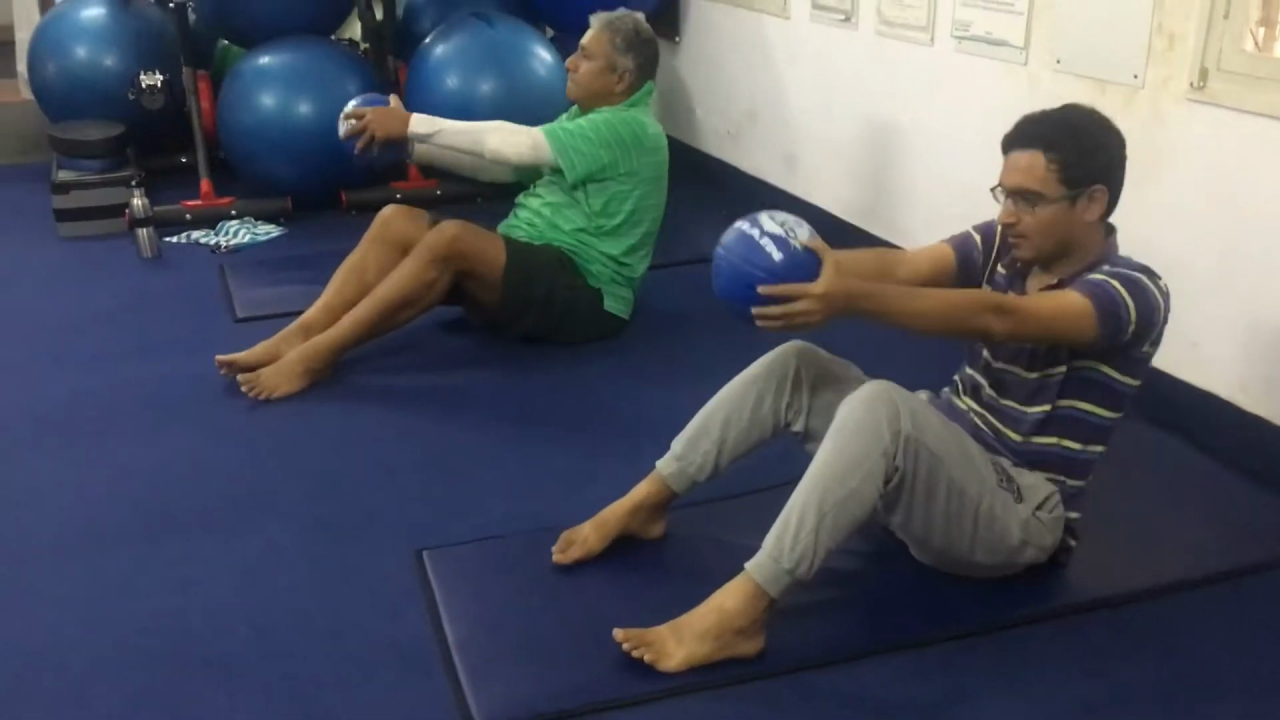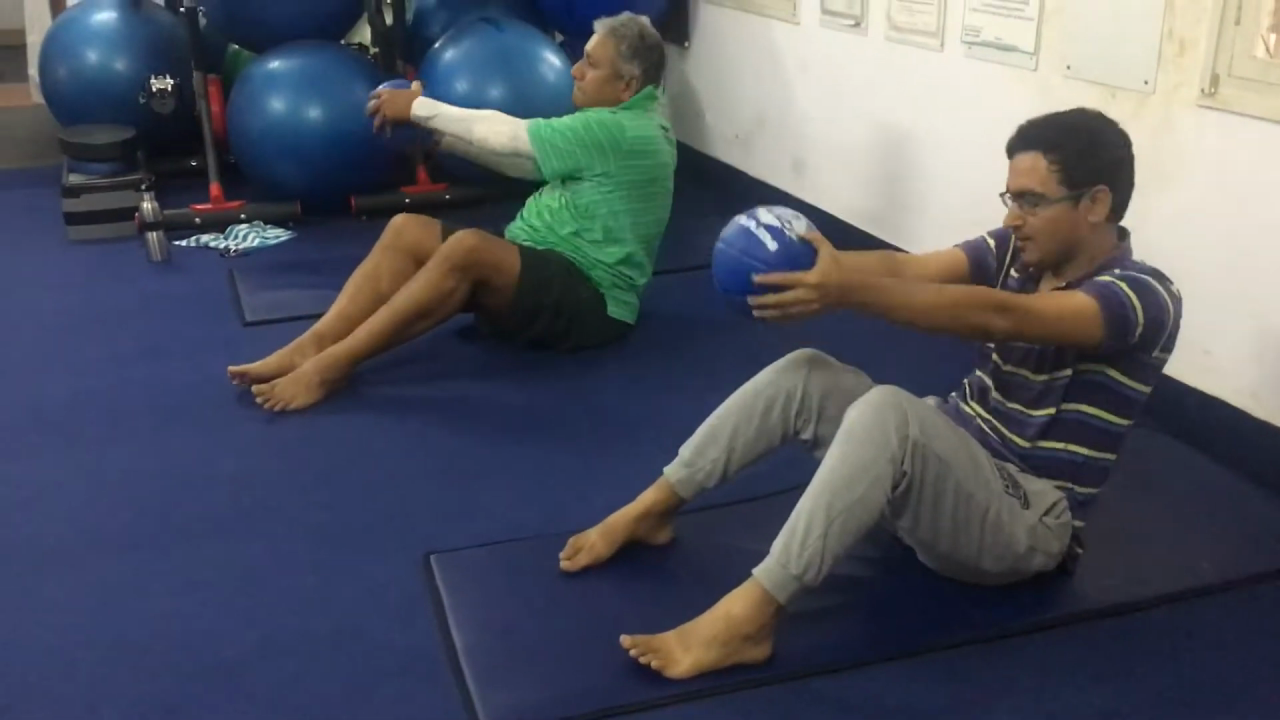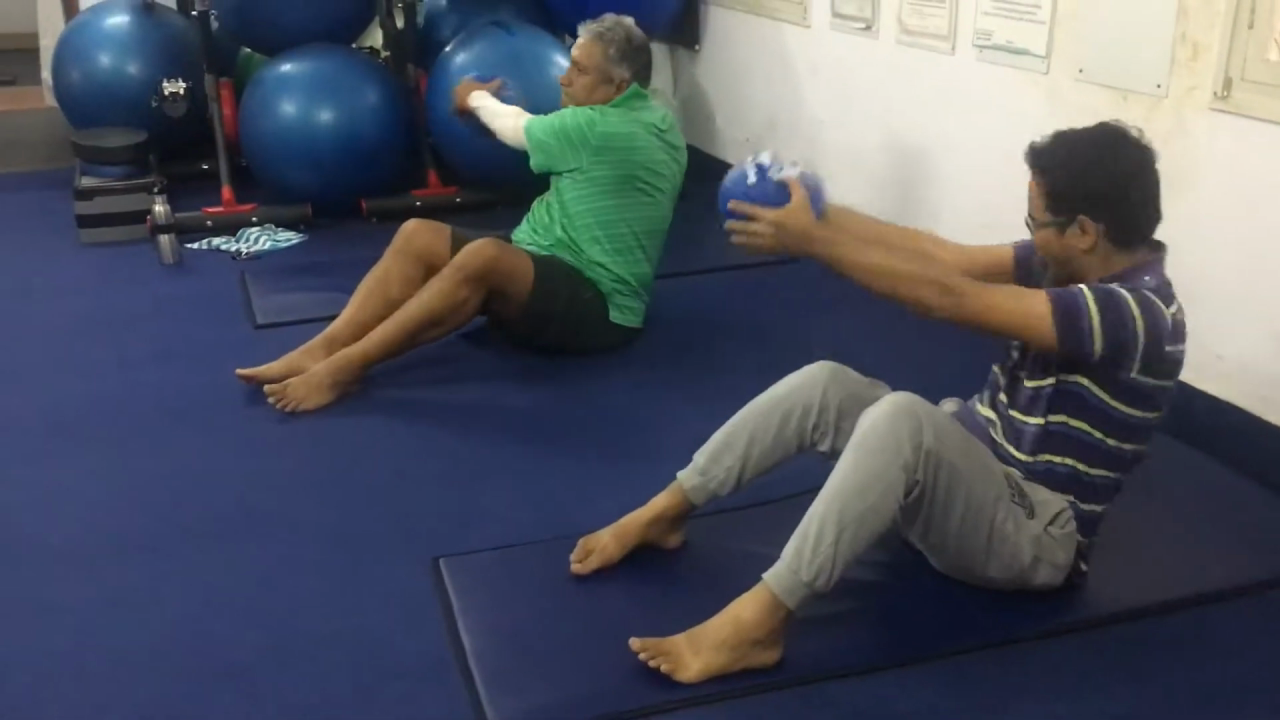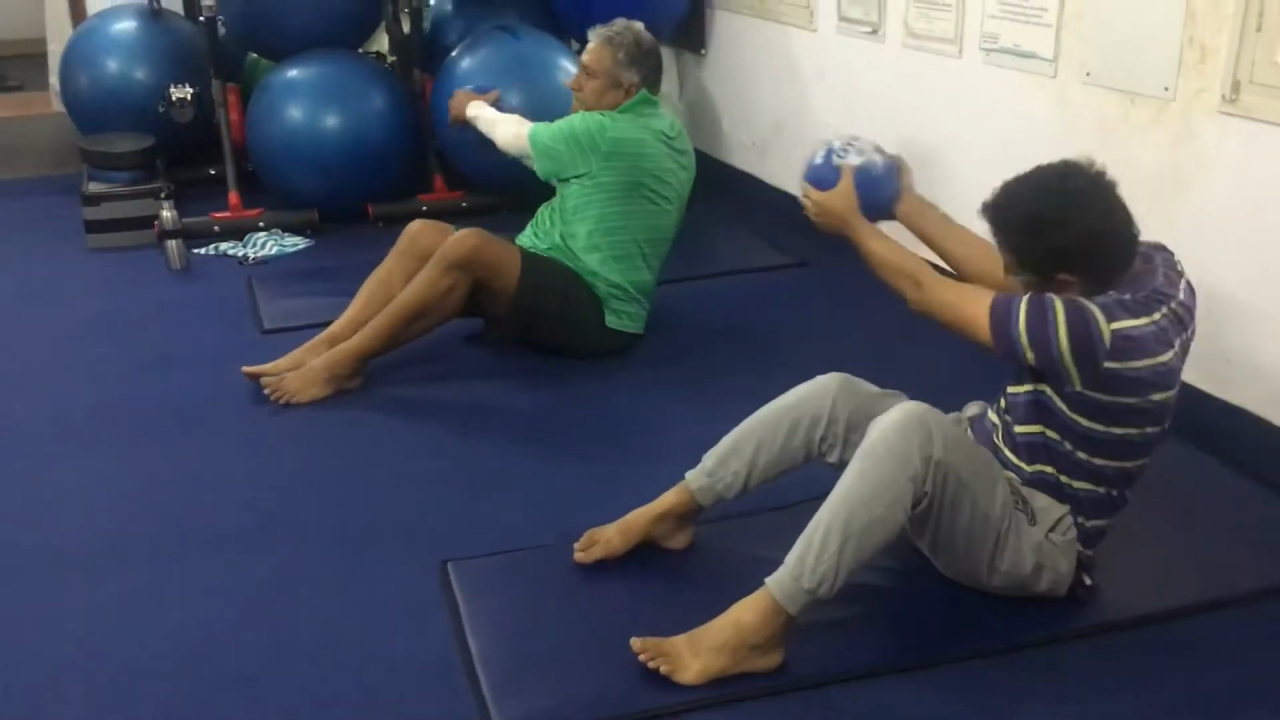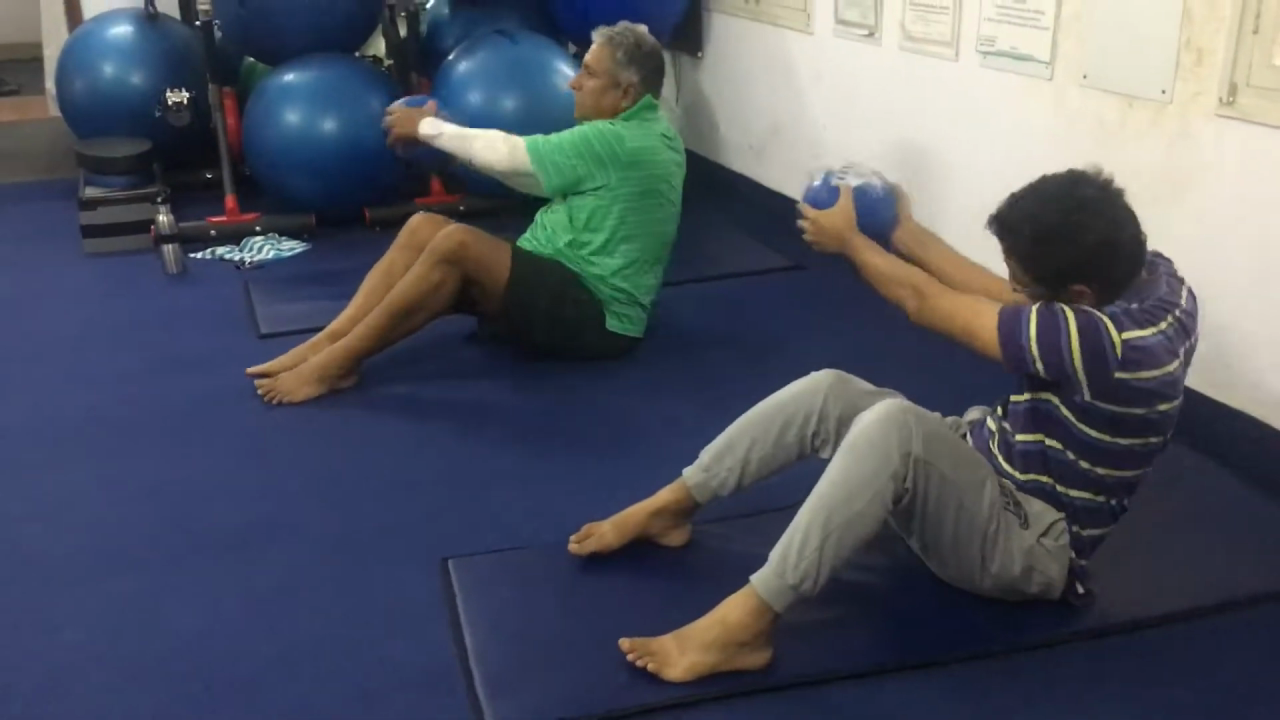
dt=0.2s
person 1, frame 1
left shoulder: (1136, 297)
right shoulder: (1005, 244)
left elbow: (996, 317)
right elbow: (902, 267)
left wrist: (850, 298)
right wrist: (813, 265)
left hip: (1014, 513)
right hip: (944, 450)
left knee: (878, 408)
right knee: (794, 364)
left ankle: (740, 611)
right ankle: (643, 504)
person 1, frame 2
left shoulder: (1145, 299)
right shoulder: (1018, 250)
left elbow: (997, 317)
right elbow: (911, 270)
left wrist: (850, 291)
right wrist: (820, 266)
left hip: (1022, 521)
right hip: (949, 455)
left knee: (885, 412)
right knee: (804, 372)
left ankle: (747, 618)
right ankle: (649, 510)
person 1, frame 3
left shoulder: (1135, 315)
right shoulder: (1076, 262)
left elbow: (947, 297)
right elbow: (950, 257)
left wrist: (810, 237)
right wrist: (823, 217)
left hip: (1030, 534)
right hip: (968, 464)
left knee: (900, 418)
right knee: (824, 384)
left ankle: (756, 622)
right ankle: (661, 514)
person 1, frame 4
left shoulder: (1087, 329)
right shoulder: (1149, 265)
left elbow: (927, 291)
right elbow: (1010, 283)
left wrist: (851, 223)
right wrist: (907, 206)
left hip: (1037, 542)
left knee: (910, 427)
right knee: (835, 396)
left ankle: (758, 626)
right ankle: (671, 511)
person 1, frame 5
left shoulder: (1095, 340)
right shoulder: (1151, 275)
left elbow: (929, 303)
right elbow: (1013, 304)
left wrist: (848, 238)
right wrist: (903, 231)
left hip: (1031, 545)
left knee: (892, 423)
right knee: (828, 391)
left ankle: (744, 625)
right ankle: (666, 509)
person 2, frame 1
left shoulder: (625, 130)
right shoulder: (591, 117)
left elbow: (515, 146)
right elbow: (507, 166)
left wrist: (413, 125)
right wrist: (411, 145)
left hip: (581, 296)
right hip: (532, 261)
left knee: (451, 239)
right knee: (395, 222)
left ankle: (317, 356)
right ankle: (299, 336)
person 2, frame 2
left shoulder: (617, 131)
right shoulder: (617, 121)
left elbow: (508, 136)
right elbow: (532, 162)
left wrist: (418, 108)
right wrist: (440, 135)
left hip: (587, 302)
left knee: (468, 248)
right knee: (407, 231)
left ankle: (332, 365)
right ankle: (313, 346)
person 2, frame 3
left shoulder: (594, 127)
right shoulder: (656, 122)
left elbow: (517, 129)
left wrist: (476, 100)
left hip: (594, 307)
left knee: (483, 258)
right knee: (418, 237)
left ankle: (345, 367)
right ankle: (324, 349)
person 2, frame 4
left shoulder: (602, 134)
right shoulder: (667, 131)
left elbow: (518, 139)
left wrist: (474, 109)
left hip: (595, 313)
left knee: (469, 246)
right knee: (422, 236)
left ankle: (343, 363)
right ankle: (325, 346)
person 2, frame 5
left shoulder: (614, 143)
right shoulder: (645, 131)
left elbow: (511, 155)
right elbow: (547, 181)
left wrist: (425, 127)
right wrist: (451, 143)
left hip: (593, 317)
right hip: (564, 281)
left knee: (458, 243)
right knee: (423, 228)
left ankle: (338, 363)
right ankle: (325, 344)
